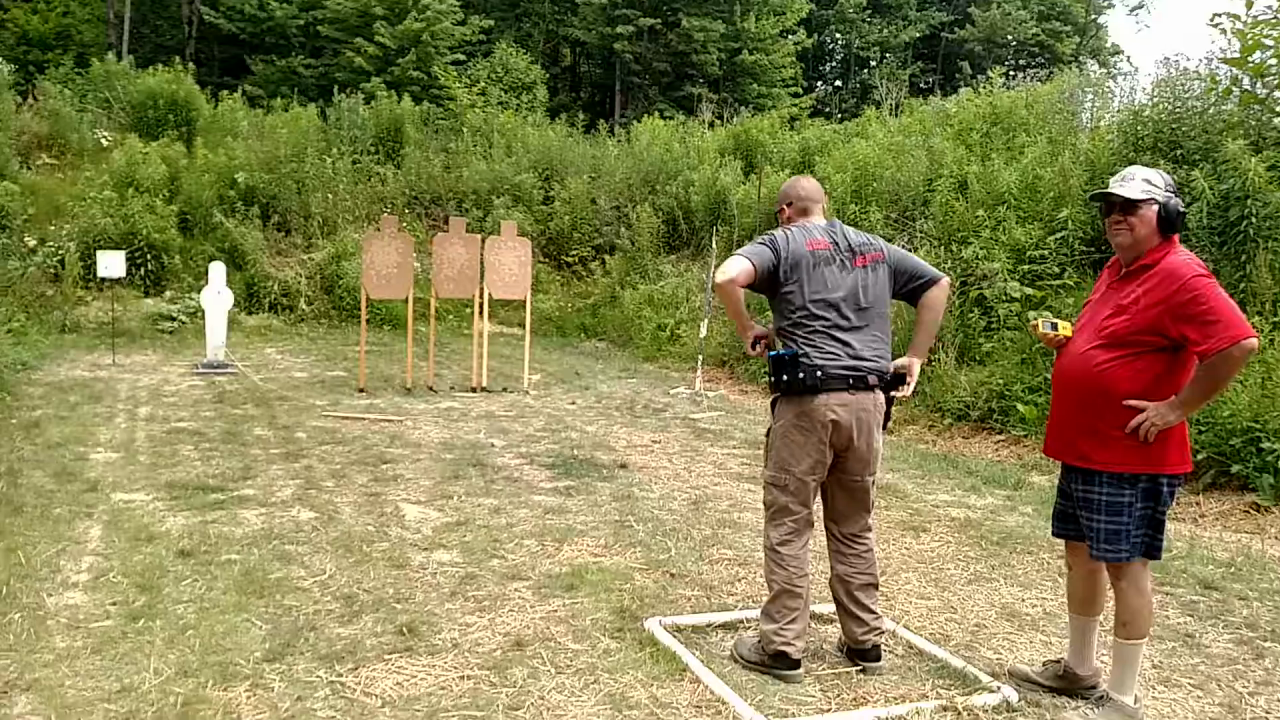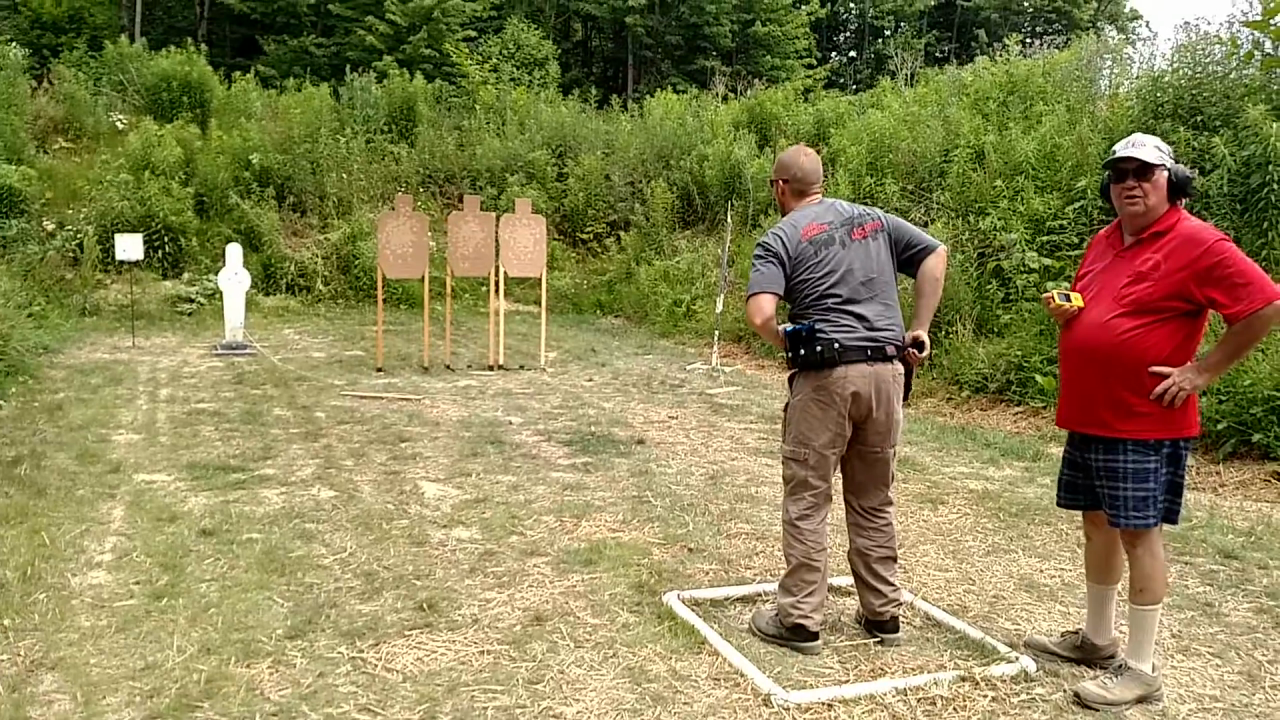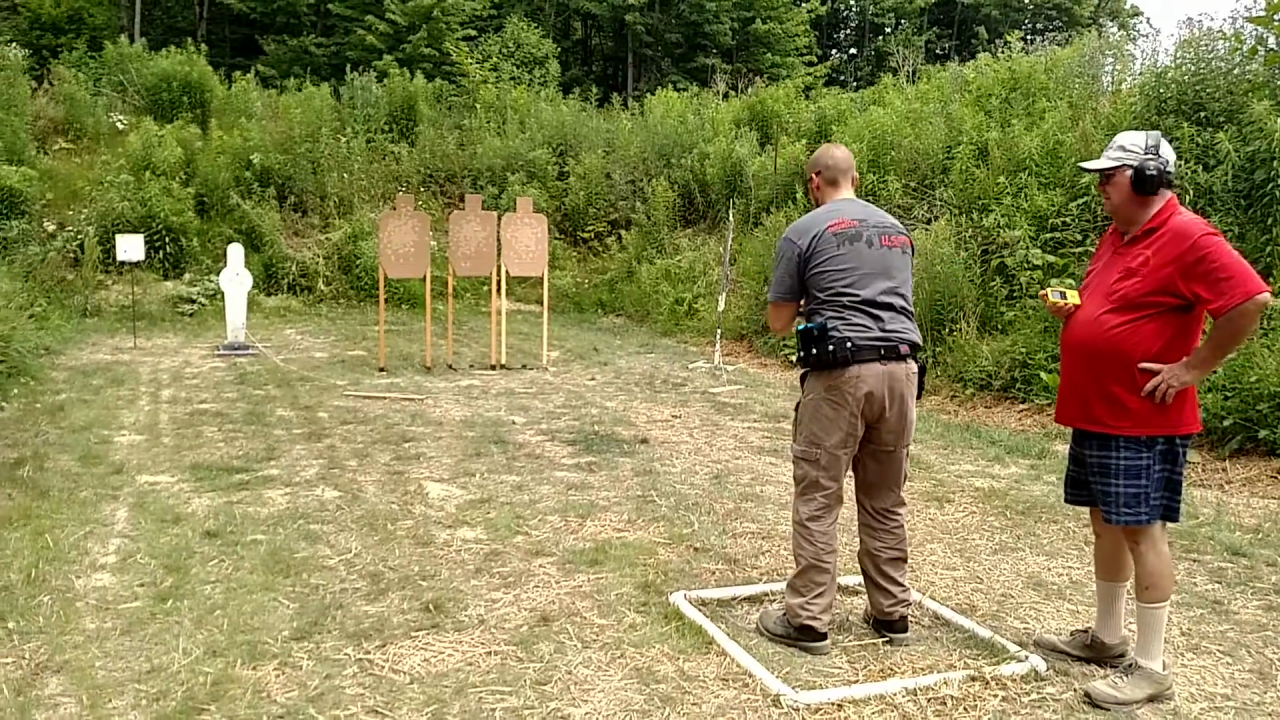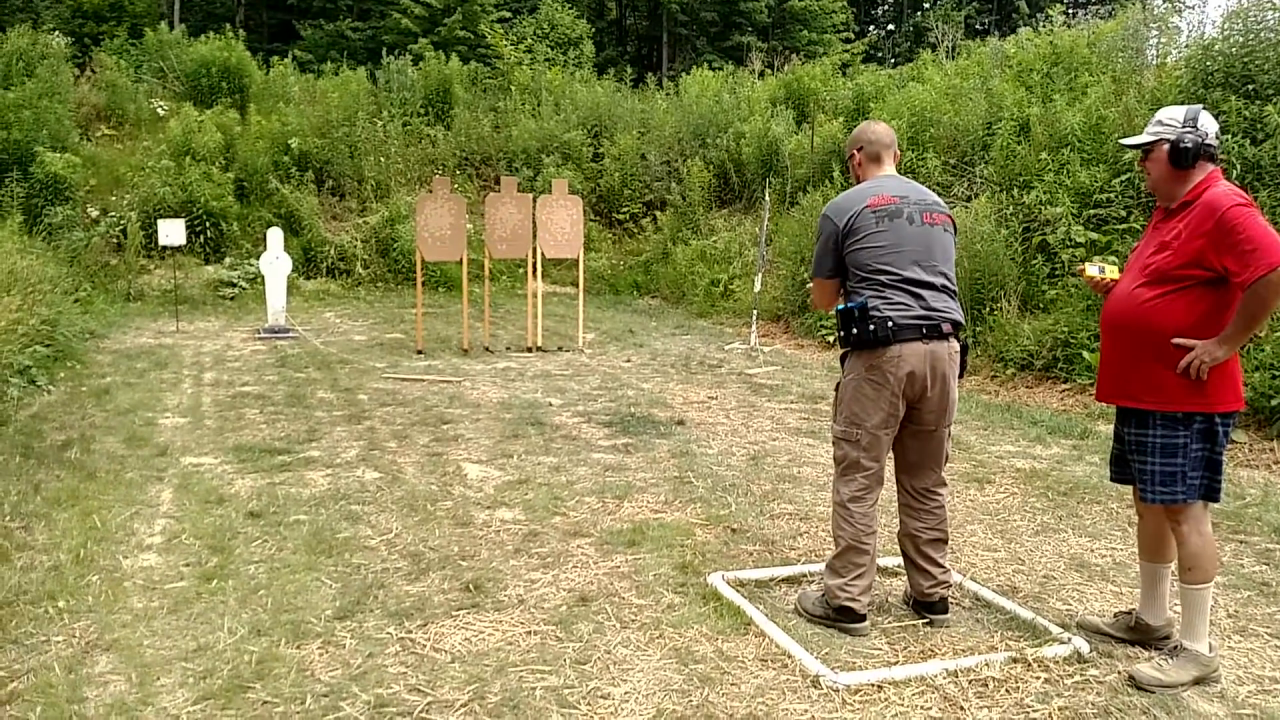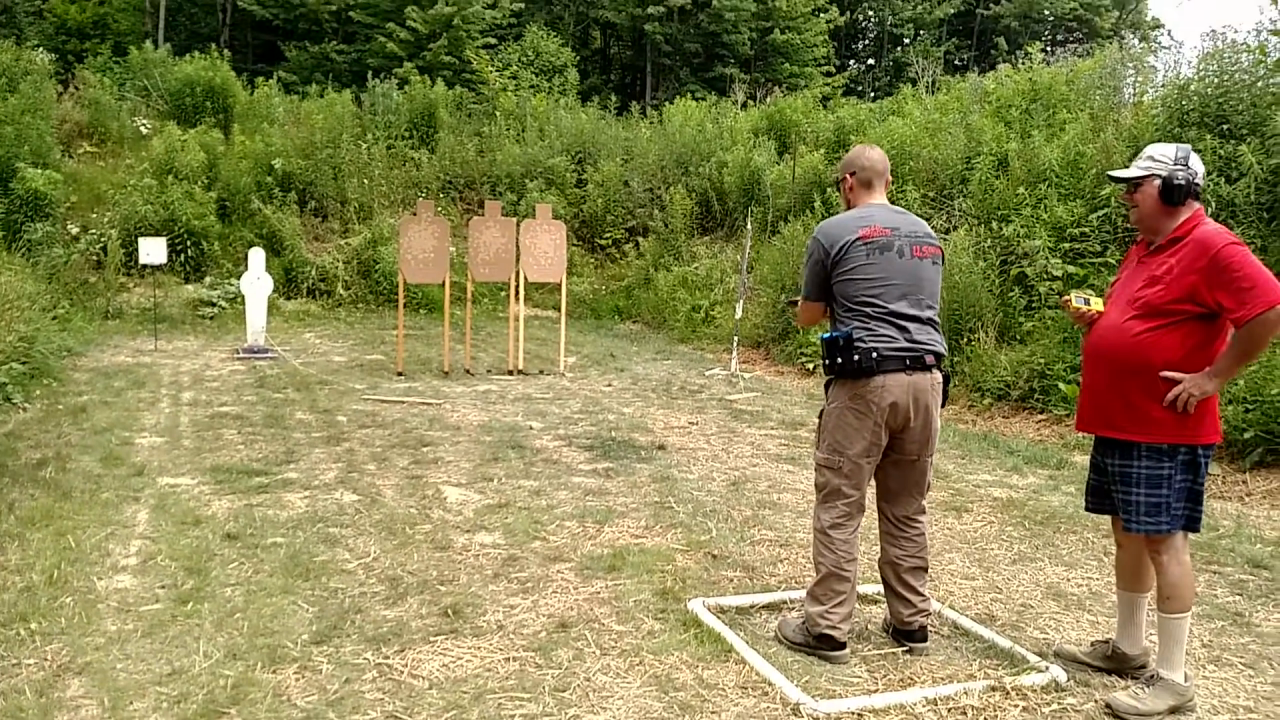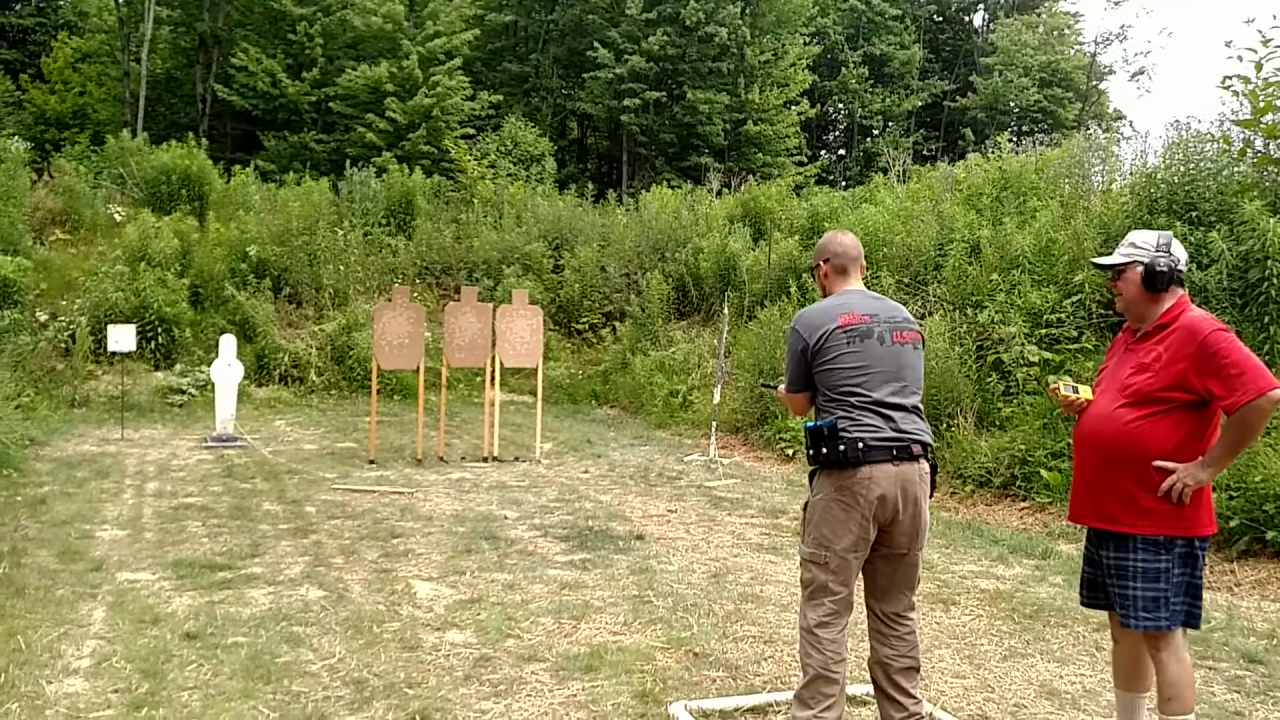
dt=0.7s
person 1, frame 1
left shoulder: (1181, 277)
right shoulder: (1117, 269)
left elbow: (1239, 343)
left wrist: (1177, 408)
right wrist: (1064, 344)
left hip: (1131, 457)
right hip: (1085, 449)
left knee: (1125, 565)
right knee: (1081, 555)
right ankle: (1078, 668)
person 1, frame 2
left shoulder: (1198, 243)
right shoulder: (1104, 241)
left wrist: (1203, 371)
right wrist: (1065, 313)
left hip: (1145, 423)
right hip: (1088, 416)
left knee: (1139, 534)
right knee: (1098, 523)
left ankle: (1141, 669)
right ankle: (1096, 638)
person 1, frame 3
left shoulder: (1188, 237)
right shoulder: (1116, 236)
left elbow: (1252, 299)
left wrist: (1192, 368)
right wrist: (1069, 311)
left hip: (1143, 420)
right hip: (1095, 413)
left knee: (1142, 530)
right knee: (1105, 522)
left ankle: (1151, 666)
right ankle: (1106, 637)
person 1, frame 4
left shoulder: (1222, 208)
right shoulder: (1168, 210)
left wrist: (1225, 345)
right wrist: (1114, 288)
left hip: (1185, 397)
right hip: (1142, 391)
left knee: (1184, 510)
right knee: (1149, 502)
left ankle: (1195, 648)
right ankle: (1150, 618)
person 1, frame 5
left shoulder: (1211, 246)
right shoulder: (1144, 247)
left wrist: (1213, 378)
right wrist: (1094, 319)
left hip: (1165, 430)
right hip: (1119, 423)
left knee: (1163, 540)
right knee: (1126, 533)
right ankle: (1127, 648)
person 1, frame 6
left shoulder: (1199, 333)
right shoulder: (1129, 336)
left wrist: (1207, 466)
right wrist: (1083, 407)
left hip: (1159, 523)
right hip: (1110, 516)
left knee: (1162, 637)
right knee: (1123, 629)
person 2, frame 1
left shoulder: (783, 242)
right shoulder: (875, 247)
left elbow: (727, 277)
right elbow: (938, 285)
left wrist: (747, 331)
right wrist: (915, 357)
left hip: (809, 401)
right hip: (867, 401)
left knee: (788, 525)
right knee: (854, 526)
left ankle: (782, 647)
right ankle: (864, 640)
person 2, frame 2
left shoulder: (780, 238)
right shoulder: (873, 219)
left elbow: (760, 315)
right elbow: (935, 254)
left wrist: (788, 346)
right wrist: (920, 326)
left hip: (826, 375)
right hip: (886, 371)
left knee: (806, 500)
right knee: (874, 499)
left ankle: (799, 619)
right ankle: (883, 611)
person 2, frame 3
left shoulder: (803, 232)
right shoulder: (897, 231)
left elbow: (779, 321)
left wrist: (808, 314)
left hip: (840, 374)
right hip: (900, 370)
left knee: (818, 500)
right knee: (885, 500)
left ankle: (807, 619)
right ankle: (891, 611)
person 2, frame 4
left shoulder: (844, 208)
right shoulder: (938, 206)
left elbow: (824, 298)
left wrist: (826, 298)
left hip: (882, 353)
right hip: (942, 349)
left knee: (857, 480)
right knee: (926, 480)
left ankle: (846, 600)
right ankle: (932, 593)
person 2, frame 5
left shoulder: (833, 233)
right shoulder: (927, 234)
left elbow: (809, 316)
left wrist: (827, 305)
left hip: (866, 383)
right hip: (925, 380)
left knee: (839, 509)
right knee: (907, 509)
left ankle: (826, 628)
right ankle: (911, 622)
person 2, frame 6
left shoulder: (811, 321)
right shoulder: (905, 318)
left elbow: (798, 405)
left wrist: (786, 391)
left hip: (852, 475)
right hip: (912, 470)
left knee: (826, 607)
right knee: (896, 607)
